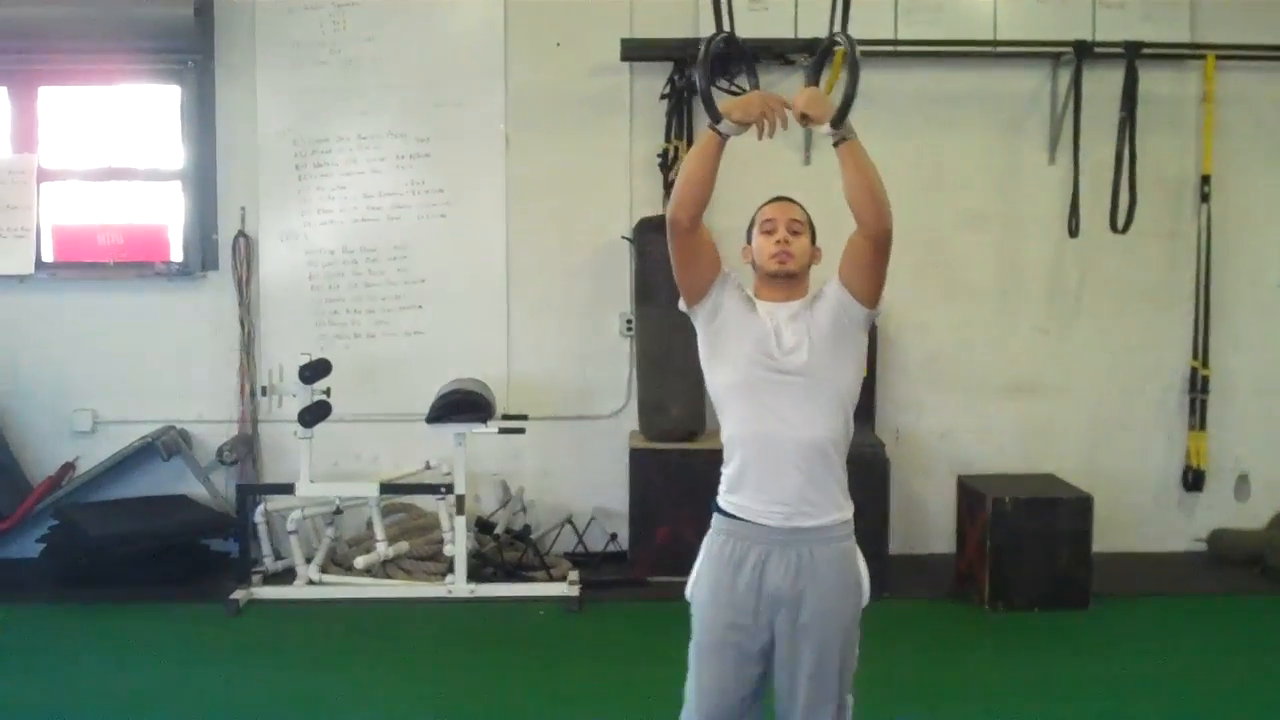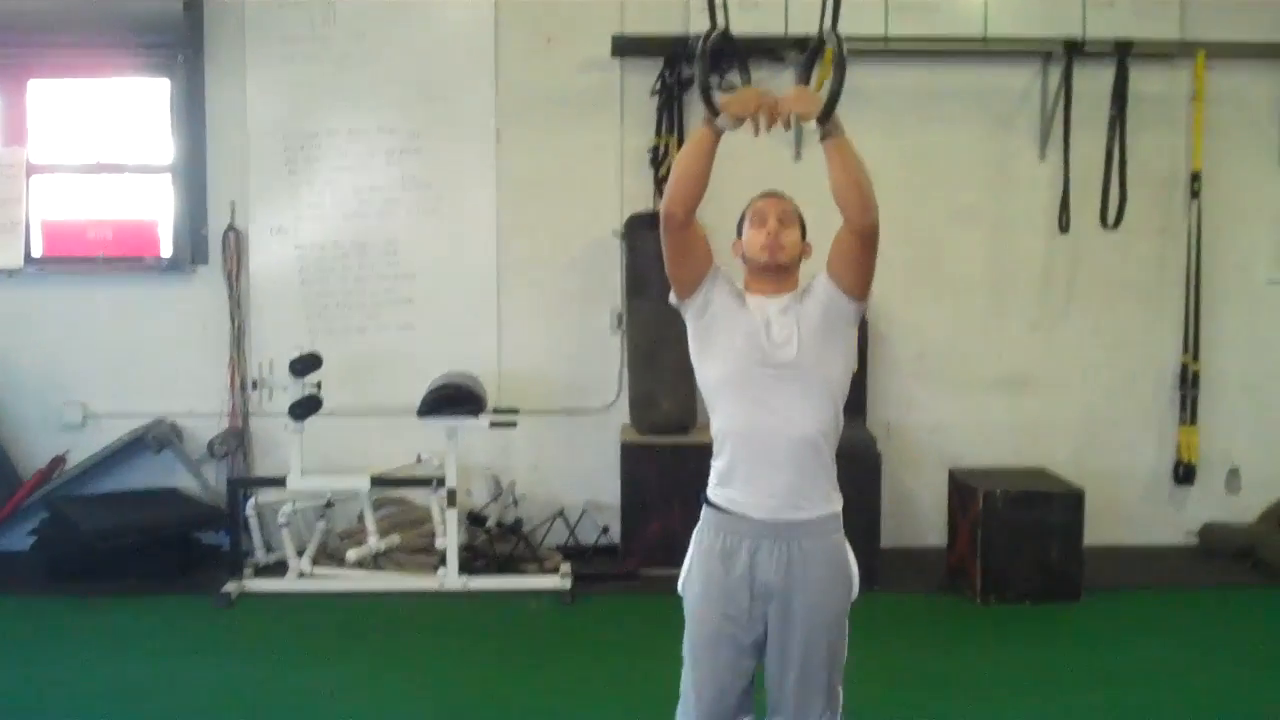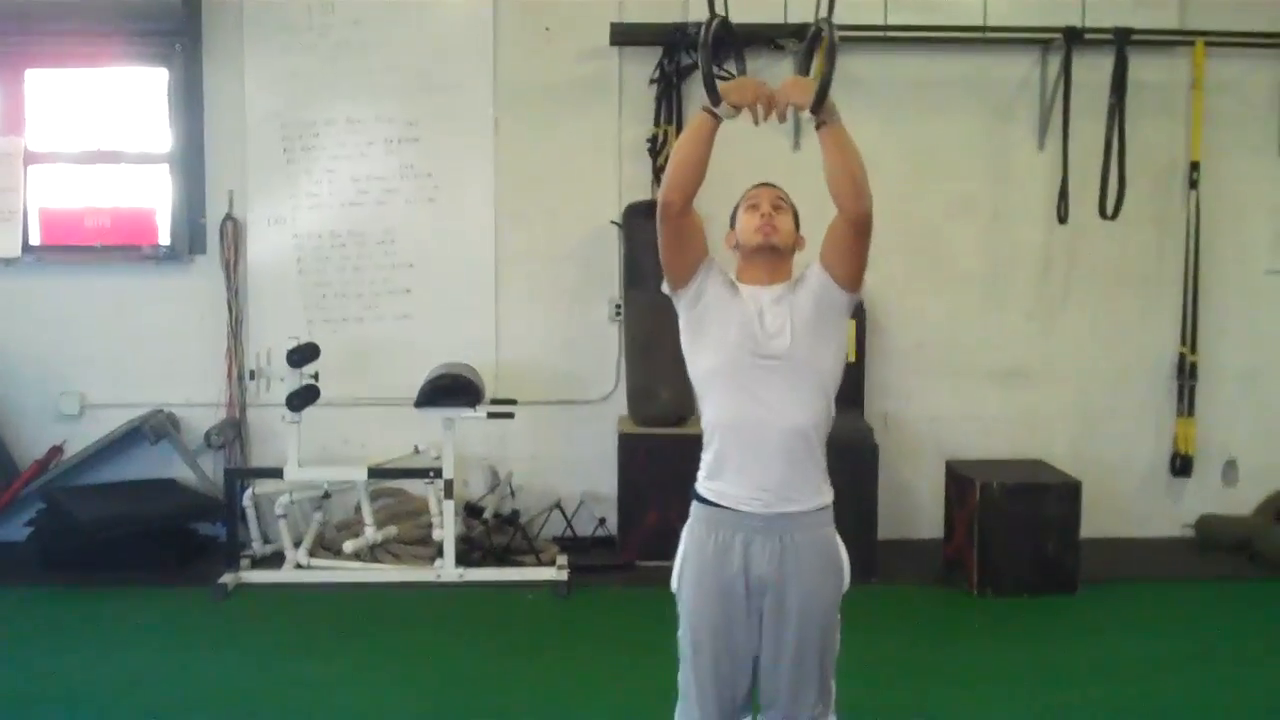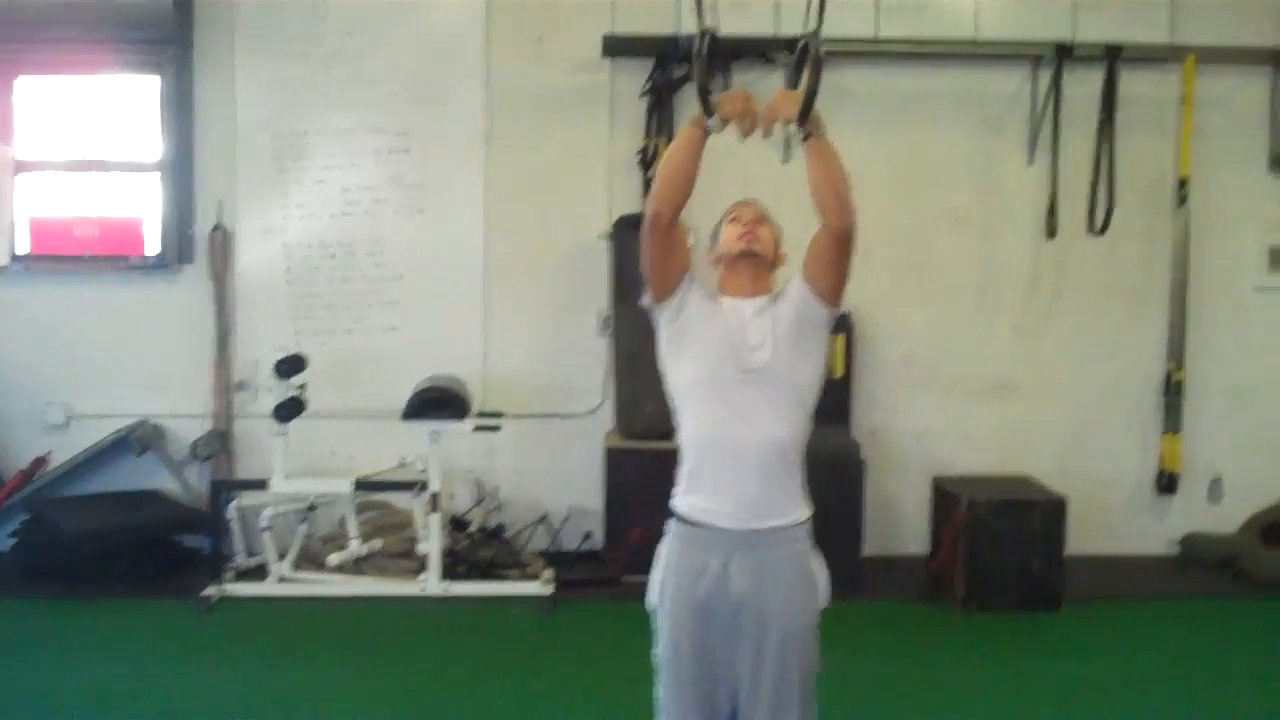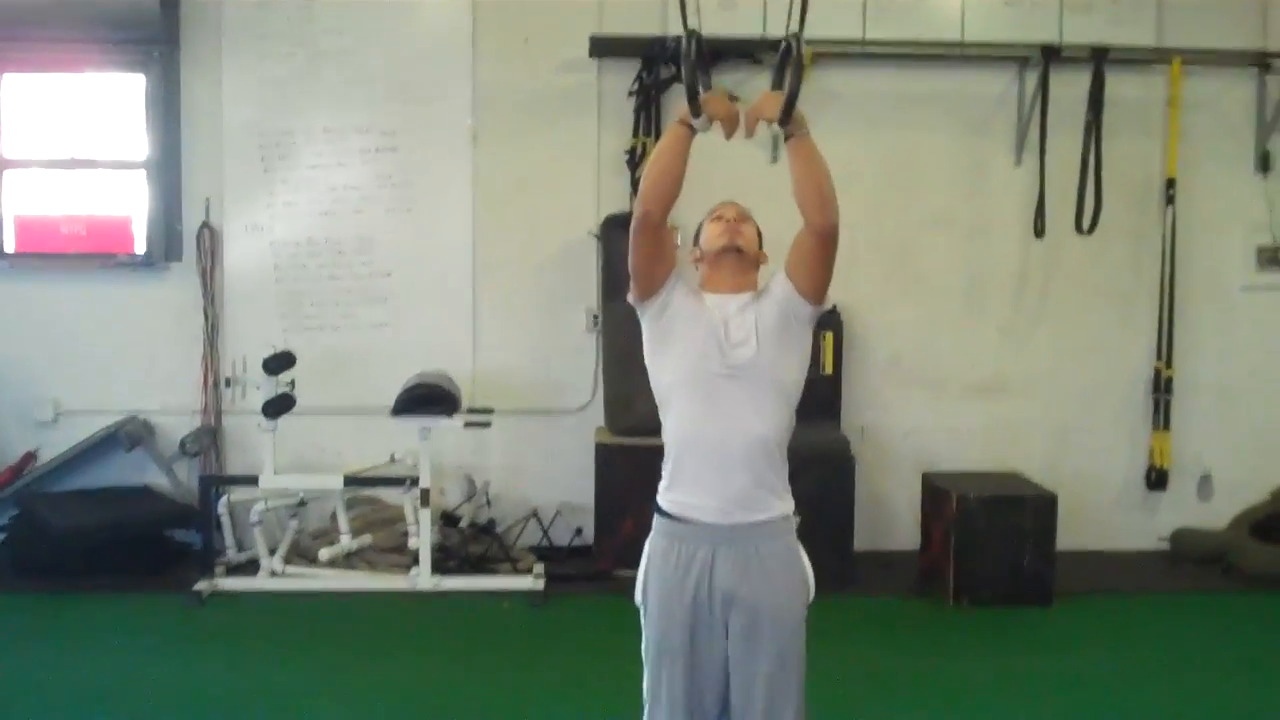
dt=0.1s
person 1, frame 1
left shoulder: (841, 314)
right shoulder: (720, 312)
left elbow: (877, 225)
right elbow: (681, 219)
left wrist: (840, 128)
right wrist: (722, 125)
left hip: (823, 545)
right hip: (739, 540)
person 1, frame 2
left shoulder: (829, 309)
right shoulder: (710, 306)
left elbow: (863, 221)
right elbow: (674, 214)
left wrist: (827, 125)
right wrist: (717, 121)
left hip: (812, 538)
right hip: (728, 534)
person 1, frame 3
left shoulder: (821, 298)
right shoulder: (703, 296)
left elbow: (856, 210)
right elbow: (672, 202)
left wrist: (824, 113)
right wrist: (715, 109)
left hip: (803, 529)
right hip: (719, 525)
person 1, frame 4
left shoulder: (802, 312)
right shoulder: (684, 310)
left elbow: (839, 224)
right elbow: (659, 214)
left wrist: (811, 127)
right wrist: (704, 121)
left hip: (779, 545)
right hip: (695, 543)
person 1, frame 5
left shoulder: (786, 309)
right shoulder: (667, 307)
left elbow: (823, 222)
right elbow: (648, 213)
left wrist: (794, 126)
right wrist: (689, 119)
left hip: (766, 542)
right hip: (682, 539)
